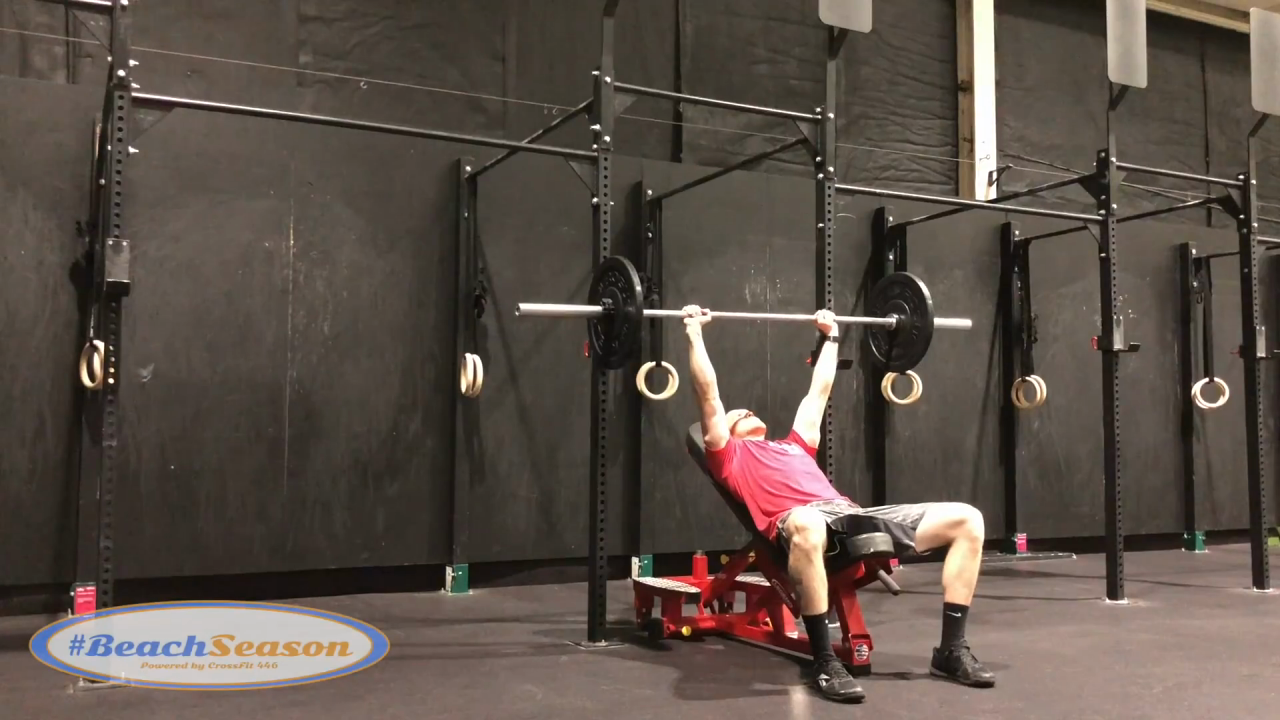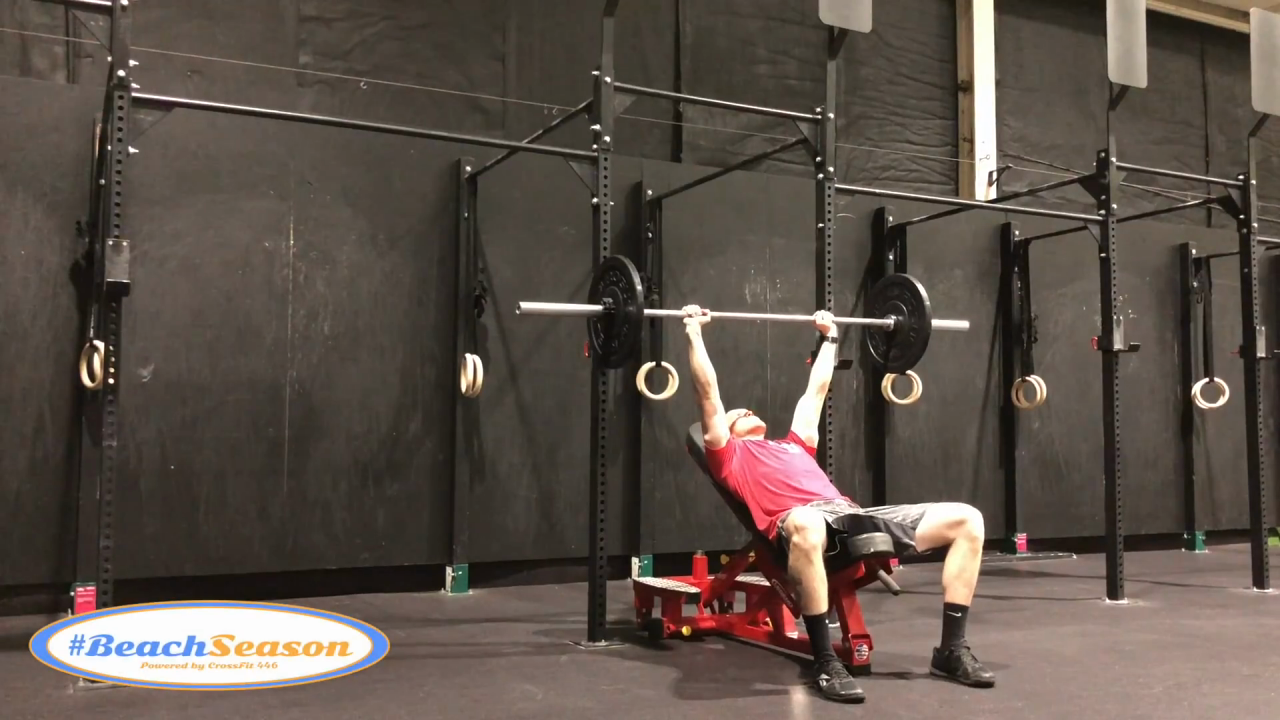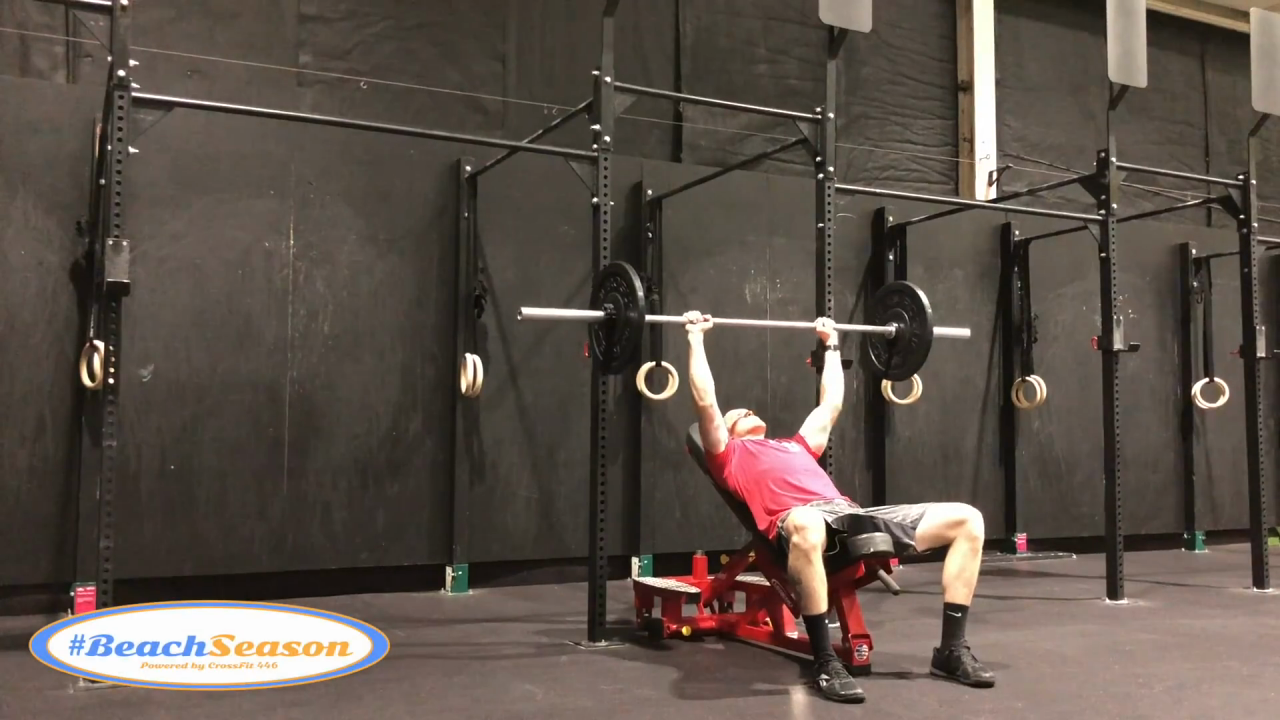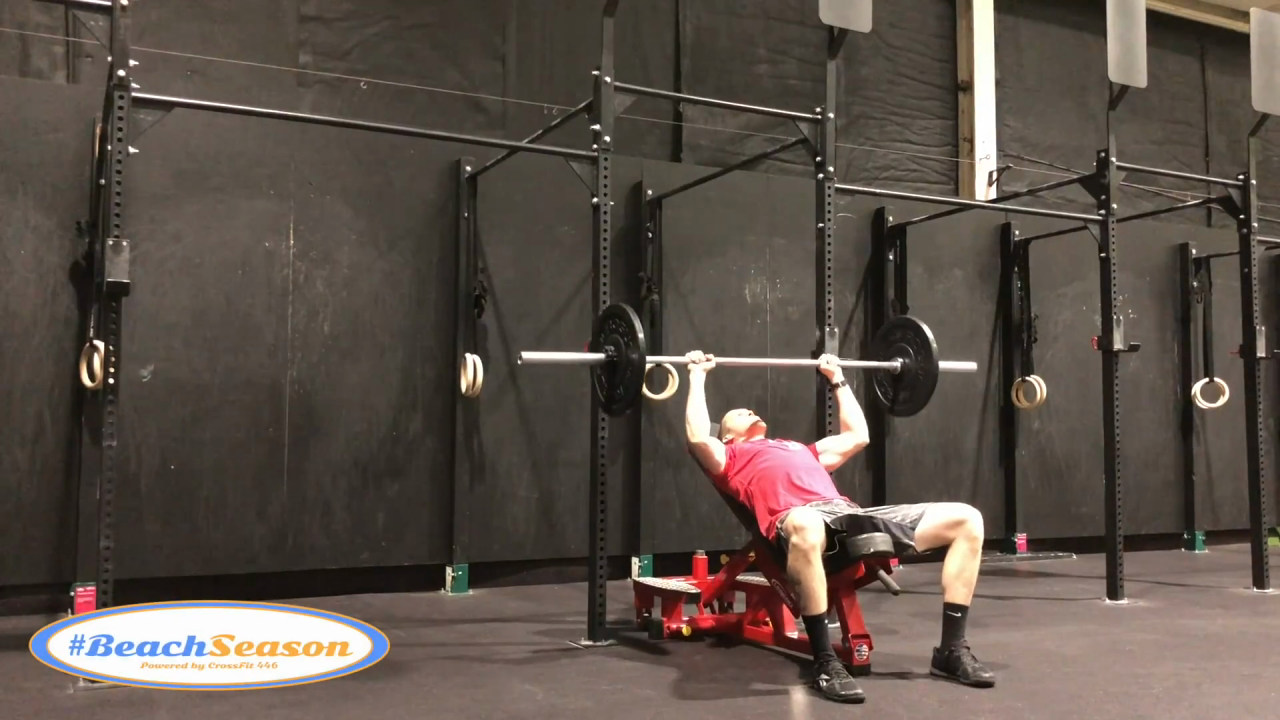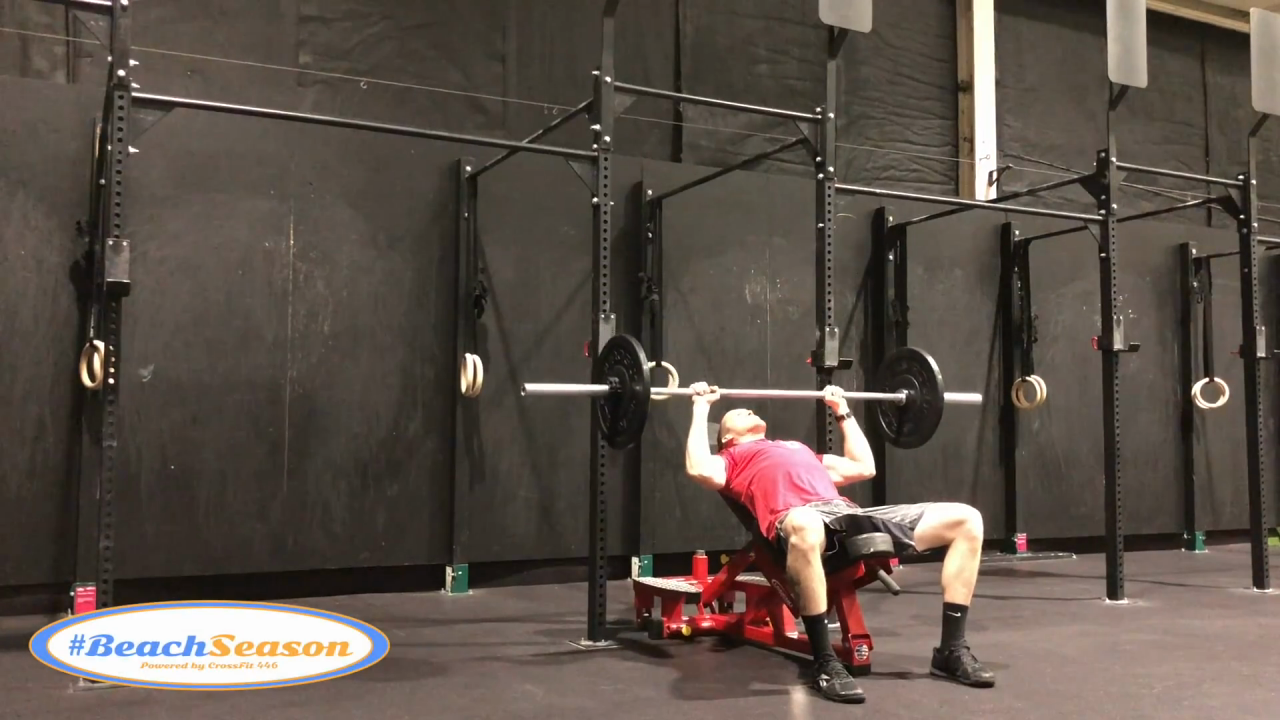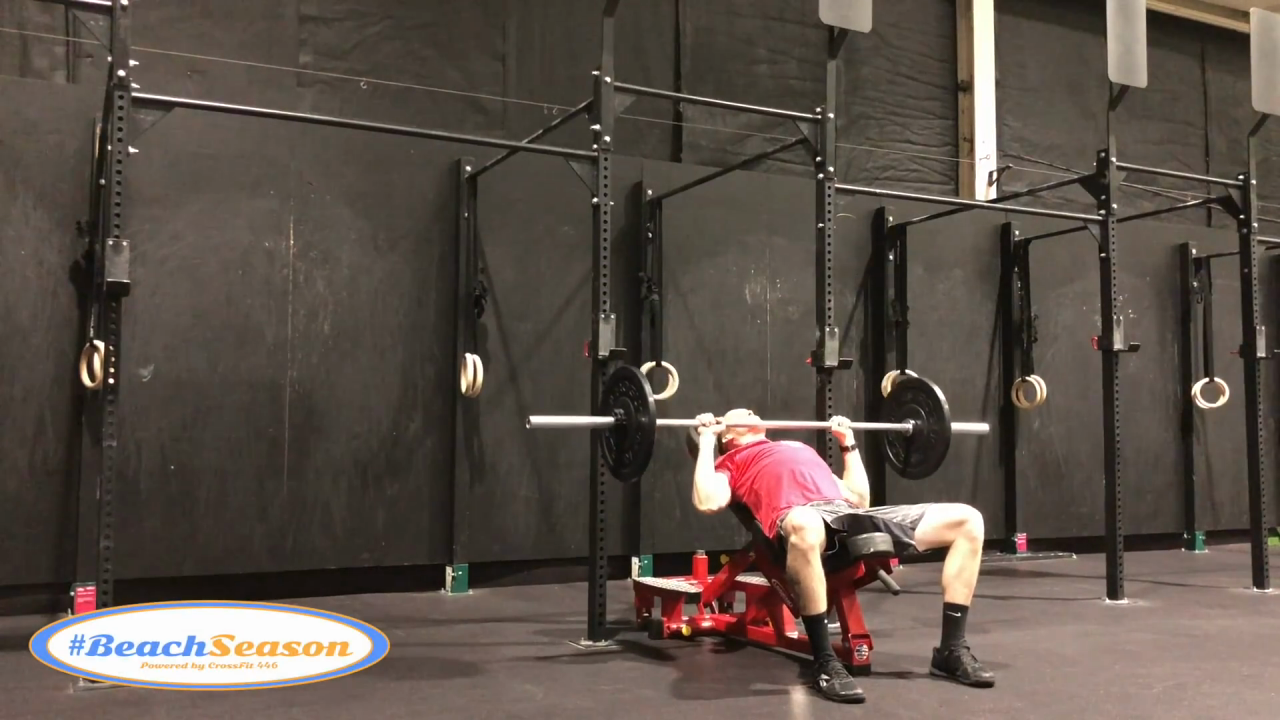
dt=0.5s
person 1, frame 1
left shoulder: (794, 445)
right shoulder: (729, 455)
left elbow: (819, 391)
right elbow: (708, 394)
left wrist: (831, 335)
right wrist: (694, 333)
left hip: (852, 515)
right hip: (802, 521)
left knee: (966, 520)
right knee: (807, 526)
left ankle: (952, 650)
right ankle: (825, 662)
person 1, frame 2
left shoulder: (795, 444)
right shoulder: (729, 453)
left elbow: (816, 390)
right elbow: (708, 392)
left wrist: (829, 336)
right wrist: (694, 332)
left hip: (851, 514)
right hip: (801, 521)
left knee: (967, 520)
right knee: (807, 526)
left ankle: (952, 650)
right ankle: (826, 662)
person 1, frame 3
left shoulder: (795, 446)
right shoulder: (729, 455)
left elbow: (831, 402)
right elbow: (705, 401)
left wrist: (831, 344)
right wrist: (696, 338)
left hip: (852, 515)
right hip: (803, 521)
left knee: (967, 519)
right knee: (806, 525)
left ankle: (952, 650)
right ankle: (825, 662)
person 1, frame 4
left shoulder: (798, 449)
right shoulder: (729, 458)
left elbow: (858, 436)
right elbow: (698, 438)
left wrist: (837, 380)
right wrist: (698, 377)
left hip: (853, 515)
right hip: (802, 521)
left knee: (967, 520)
right knee: (805, 527)
left ankle: (951, 650)
right ankle: (825, 662)
person 1, frame 5
left shoulder: (800, 449)
right shoulder: (732, 459)
left elbow: (864, 467)
right elbow: (700, 470)
left wrist: (842, 411)
right wrist: (701, 408)
left hip: (851, 515)
right hip: (802, 521)
left knee: (966, 520)
right knee: (804, 526)
left ankle: (952, 650)
right ankle: (825, 662)
person 1, frame 6
left shoulder: (802, 450)
right shoulder: (731, 462)
right elbow: (707, 503)
left wrist: (848, 443)
right wrist: (706, 441)
left hip: (850, 515)
right hip: (803, 518)
left knee: (967, 521)
right knee: (805, 527)
left ankle: (951, 651)
right ankle: (825, 663)
